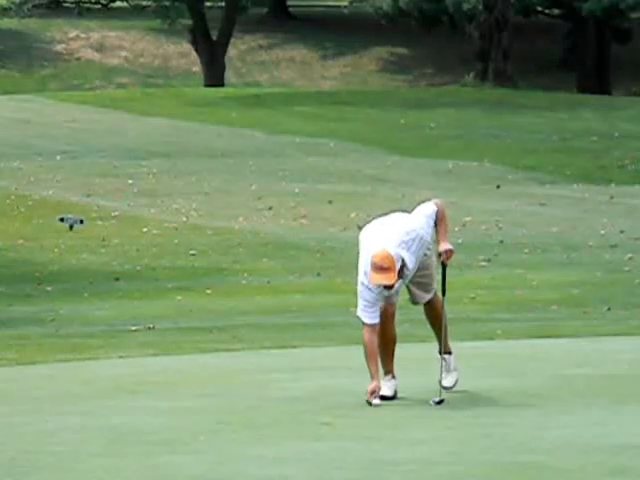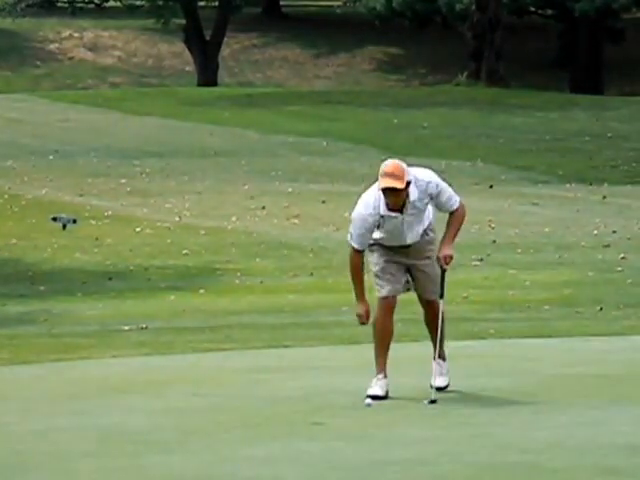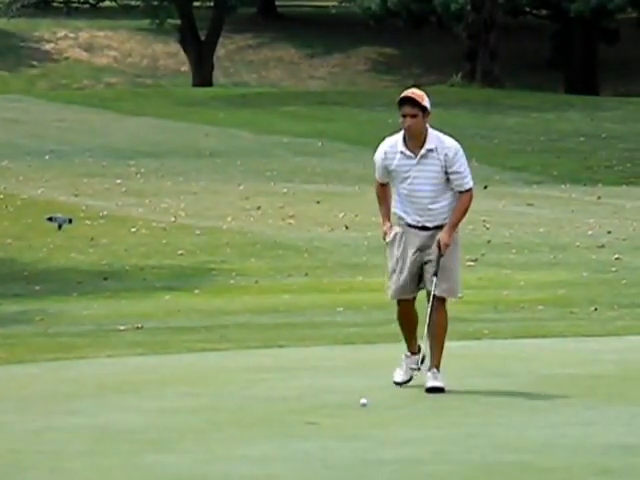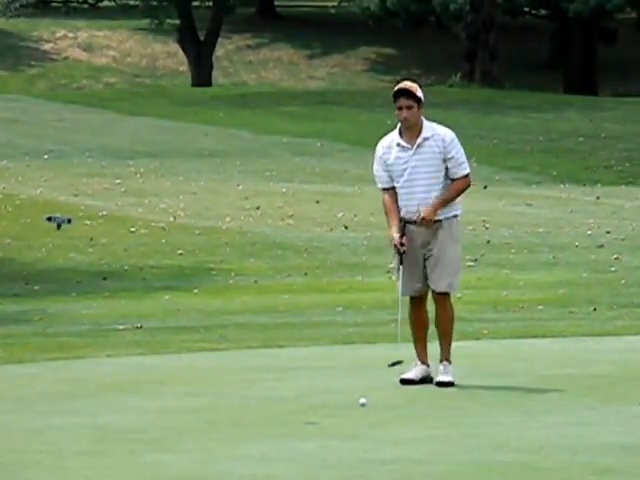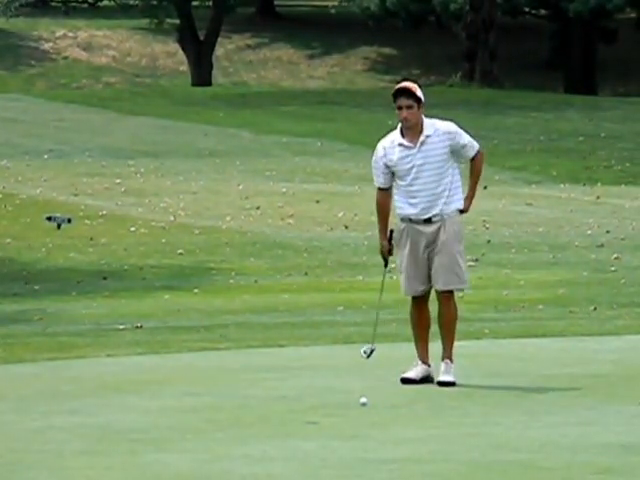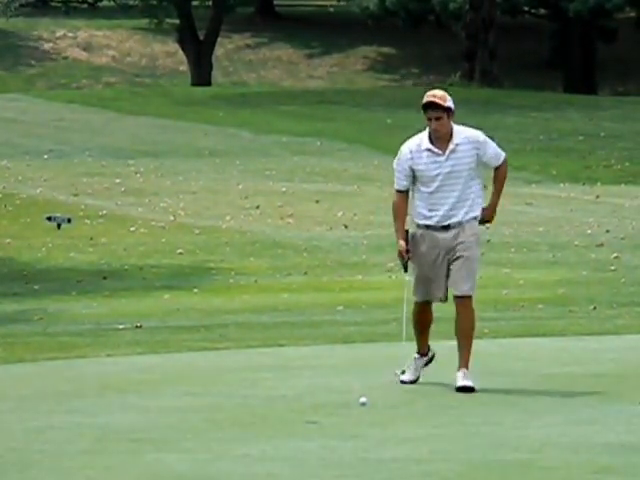
dt=0.7s
person 1, frame 1
left shoulder: (414, 234)
right shoulder: (369, 279)
left elbow: (437, 205)
right elbow: (370, 330)
left wrist: (443, 241)
right wrist: (374, 379)
left hip: (416, 247)
left knee: (430, 299)
right knee: (386, 312)
left ankle: (446, 353)
right ankle: (388, 377)
person 1, frame 2
left shoulder: (427, 182)
right shoulder: (367, 209)
left elbow: (458, 209)
right elbow: (356, 252)
left wrist: (448, 244)
right wrist: (360, 300)
left hip: (421, 239)
right hip: (385, 246)
left knee: (431, 301)
right knee: (386, 303)
left ankle: (440, 359)
right ankle: (380, 377)
person 1, frame 3
left shoulder: (449, 148)
right shoulder: (387, 149)
left elbow: (466, 192)
left wrist: (449, 230)
right wrist: (386, 221)
left hip: (441, 233)
right hip: (405, 231)
left knee: (438, 301)
right knee: (403, 299)
left ankle: (434, 370)
right ankle: (412, 353)
person 1, frame 4
left shoulder: (444, 137)
right shoulder: (385, 148)
left elbow: (463, 180)
right elbow: (388, 193)
left wrist: (435, 207)
right wrist: (395, 230)
left hip: (442, 227)
right hip: (409, 229)
left knee: (442, 294)
right knee: (416, 297)
left ankle: (445, 363)
right ankle: (422, 364)
person 1, frame 5
left shoulder: (447, 132)
right shoulder: (385, 148)
left elbow: (476, 154)
right elbow: (383, 193)
left wrist: (470, 195)
right wrist: (382, 235)
left hip: (446, 222)
right hip: (411, 228)
left knee: (445, 293)
right knee: (417, 297)
left ankle: (447, 361)
right ankle: (423, 364)
person 1, frame 6
left shoulder: (475, 140)
right shoulder: (409, 150)
left elbow: (501, 164)
right elbow: (401, 195)
left wrist: (493, 203)
right wrist: (400, 237)
left hip: (465, 229)
right hip: (426, 233)
left knee: (463, 297)
right knee: (423, 299)
left ankle: (463, 370)
right ankle: (422, 353)
